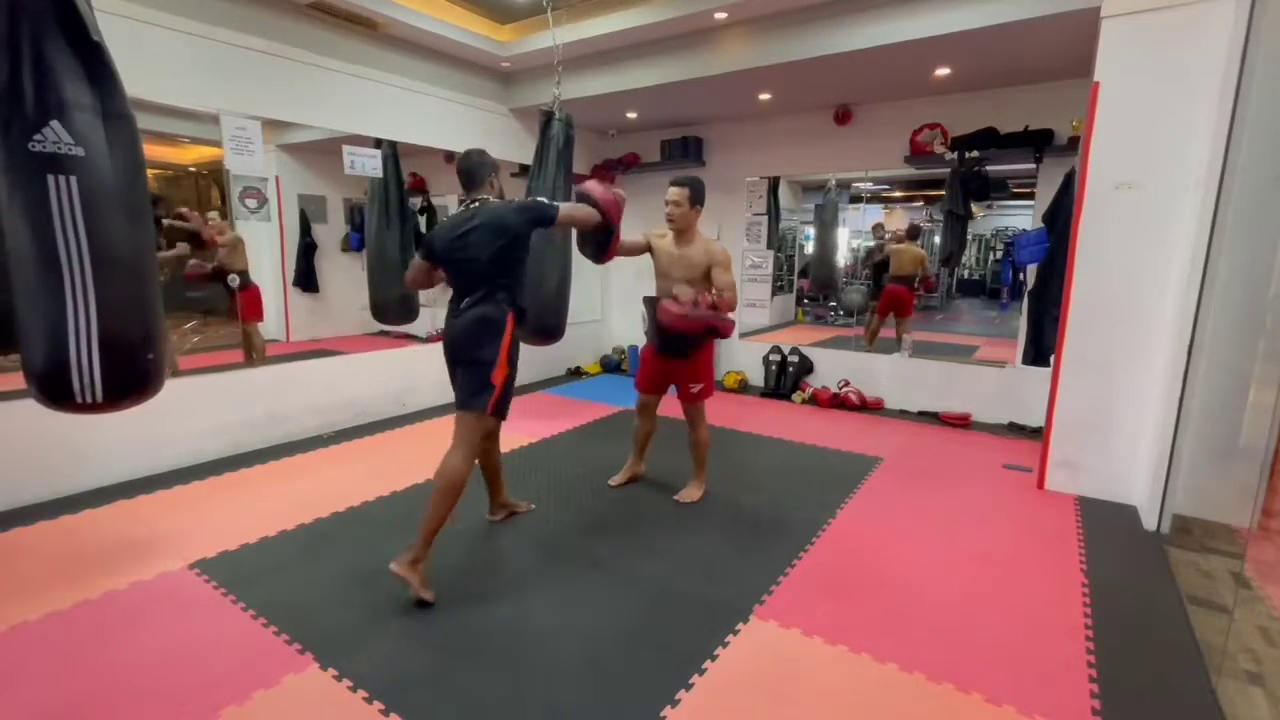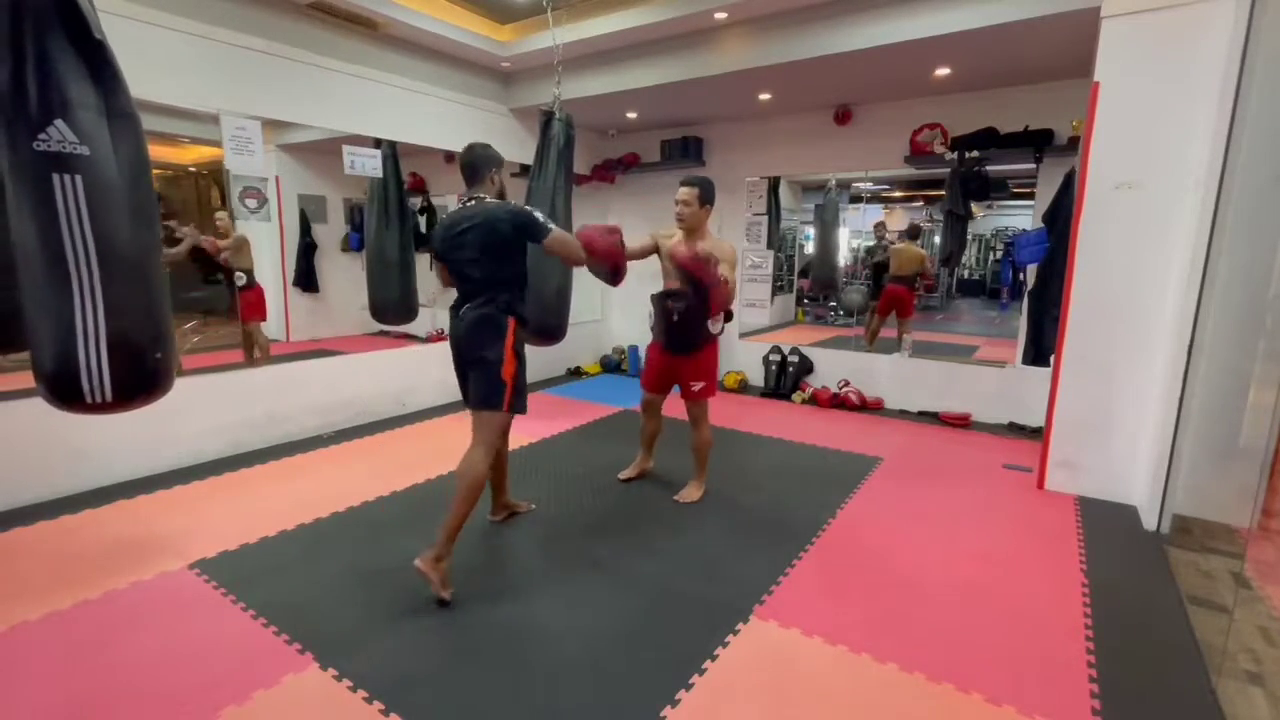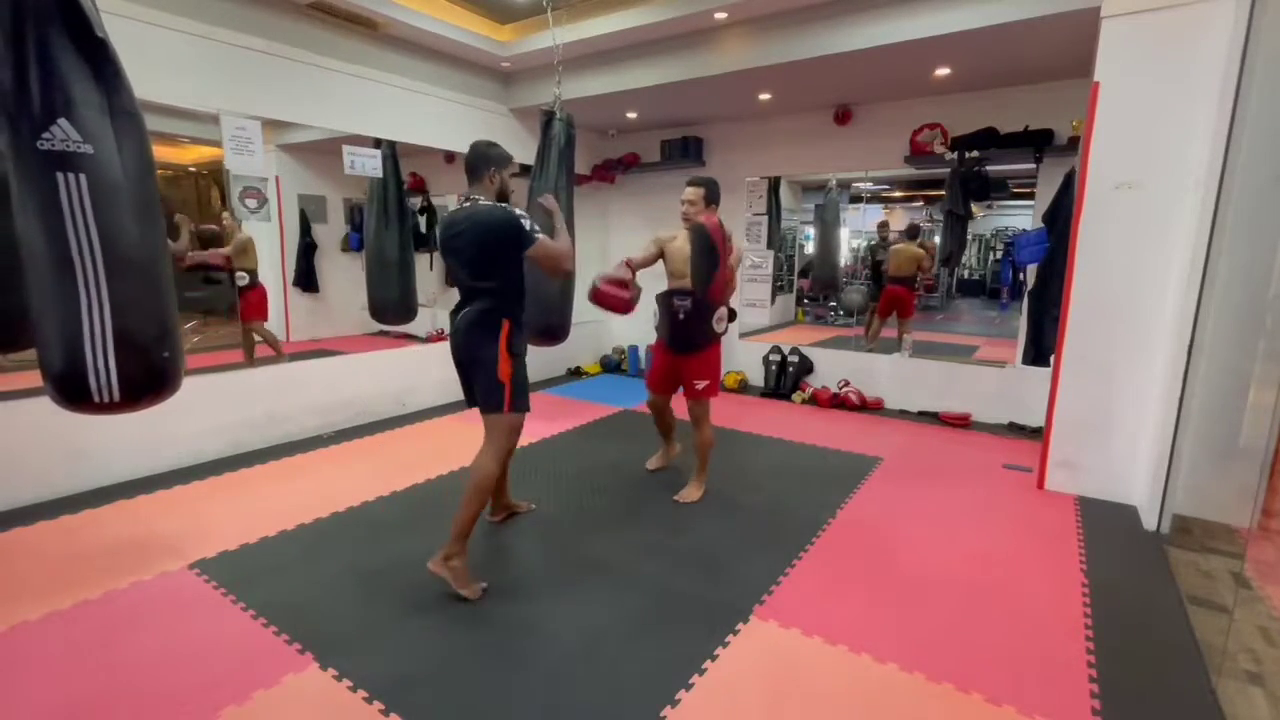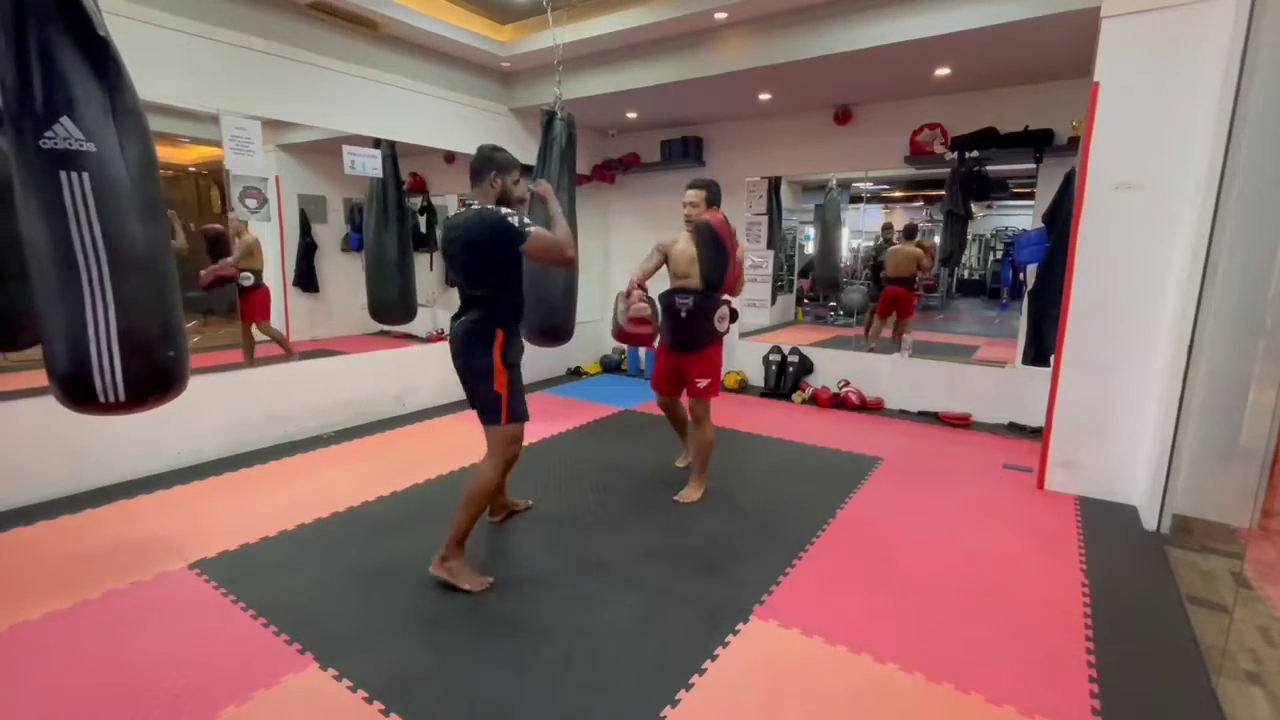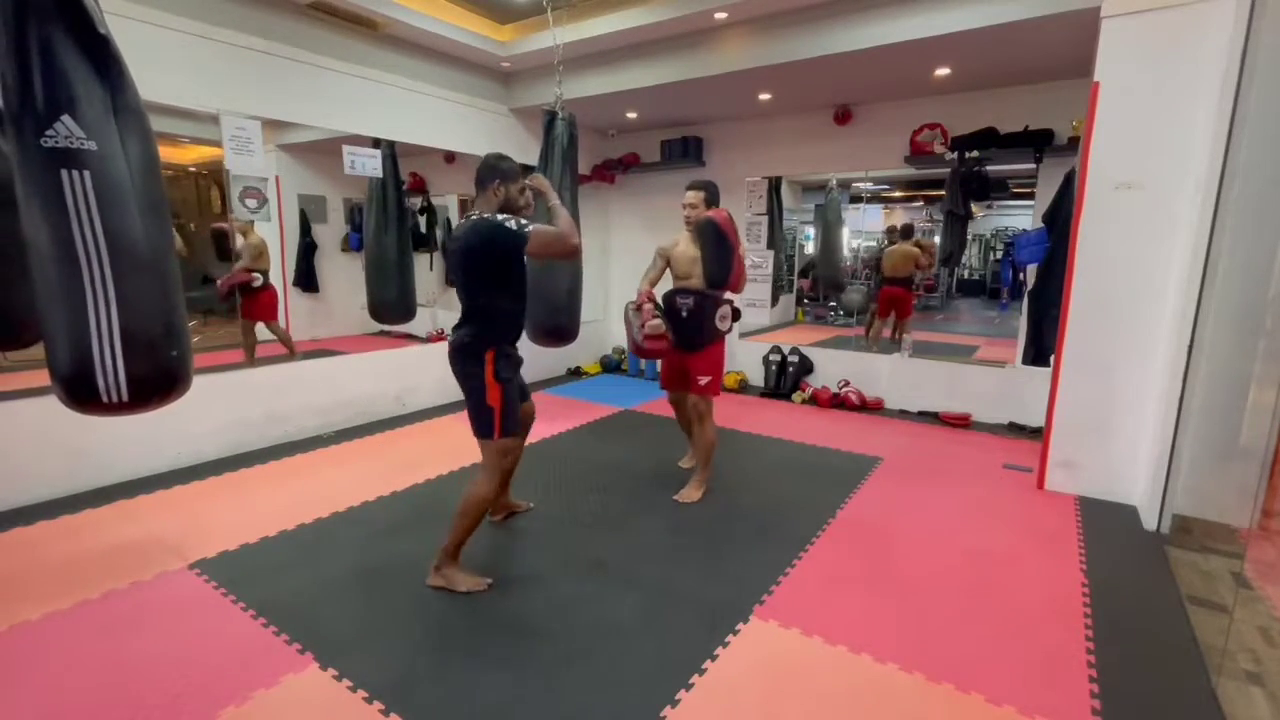
dt=0.1s
person 1, frame 1
left shoulder: (445, 230)
right shoulder: (517, 211)
left elbow: (412, 282)
right elbow: (591, 218)
left hip: (459, 331)
right hip: (493, 332)
left knee: (487, 423)
right knee: (468, 439)
left ankle: (499, 502)
right ankle: (415, 557)
person 1, frame 2
left shoulder: (447, 225)
right shoulder: (513, 215)
right elbow: (576, 253)
right wrist: (550, 231)
left hip: (465, 328)
right hip: (497, 331)
left knee: (495, 424)
right knee: (488, 438)
left ankle: (502, 502)
right ankle: (439, 554)
person 1, frame 3
left shoulder: (450, 223)
right shoulder: (505, 218)
right elbow: (562, 264)
right wrist: (557, 215)
left hip: (465, 329)
right hip: (495, 333)
left knee: (500, 424)
right knee: (502, 438)
left ankle: (500, 502)
right ankle: (451, 555)
person 1, frame 4
left shoulder: (458, 224)
right shoulder: (497, 222)
right elbow: (566, 253)
right wrist: (552, 201)
left hip: (475, 335)
right hip: (491, 341)
left knee: (513, 419)
right knee: (504, 445)
left ankle: (499, 501)
right ankle: (449, 556)
person 1, frame 5
left shoulder: (465, 232)
right shoulder: (496, 229)
right elbow: (571, 244)
left wrist: (520, 215)
right wrist: (552, 196)
left hip: (477, 348)
right hip: (487, 355)
left knee: (524, 417)
right knee: (499, 457)
left ankle: (500, 502)
right ankle: (445, 564)
person 2, frame 1
left shoulder: (714, 252)
right shoulder: (656, 241)
left elbow: (730, 300)
right elbow: (617, 248)
left wrist: (697, 300)
left hip: (694, 344)
right hip: (658, 339)
left knee: (694, 415)
right knee: (645, 405)
left ankle: (698, 480)
right ankle: (635, 463)
person 2, frame 2
left shoulder: (720, 250)
right shoulder: (663, 240)
left elbow: (726, 301)
right elbow: (628, 253)
left wrist: (710, 275)
left hip: (699, 342)
right hip: (664, 336)
left knee: (697, 413)
right knee: (649, 402)
left ankle: (699, 480)
right ankle: (643, 459)
person 2, frame 3
left shoulder: (726, 248)
right shoulder: (668, 242)
left elbow: (725, 293)
right elbow: (635, 261)
left wrist: (723, 264)
right wrist: (624, 269)
left hip: (703, 341)
right hip: (668, 336)
left knee: (699, 413)
right knee: (656, 401)
left ankle: (699, 480)
right ankle: (669, 446)
person 2, frame 4
right shoulder: (669, 246)
left elbow: (733, 289)
right elbow: (640, 275)
right wrist: (635, 291)
left hip: (705, 339)
right hip: (671, 335)
left knee: (699, 411)
right knee: (666, 400)
left ankle: (699, 480)
right ankle: (688, 445)
person 2, frame 5
right shoulder: (670, 248)
right elbow: (646, 283)
left hip: (707, 339)
left knee: (701, 409)
right knee: (677, 400)
left ankle: (700, 479)
right ankle: (695, 447)
